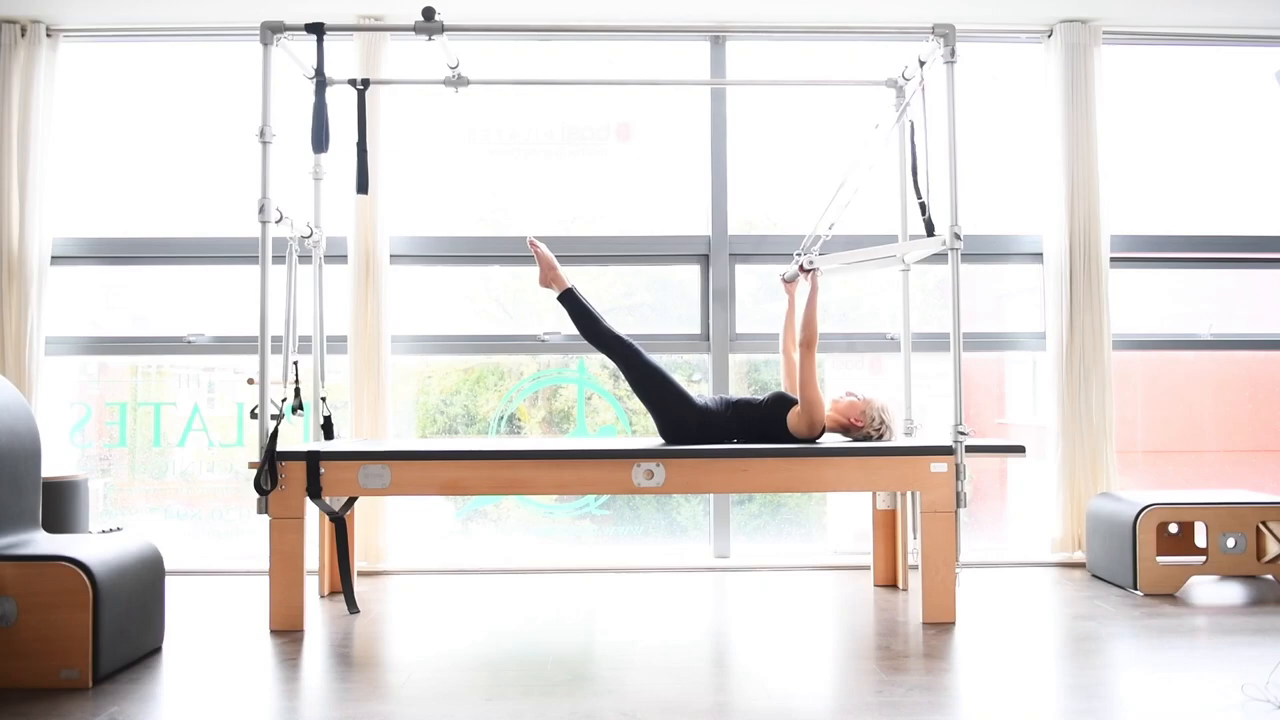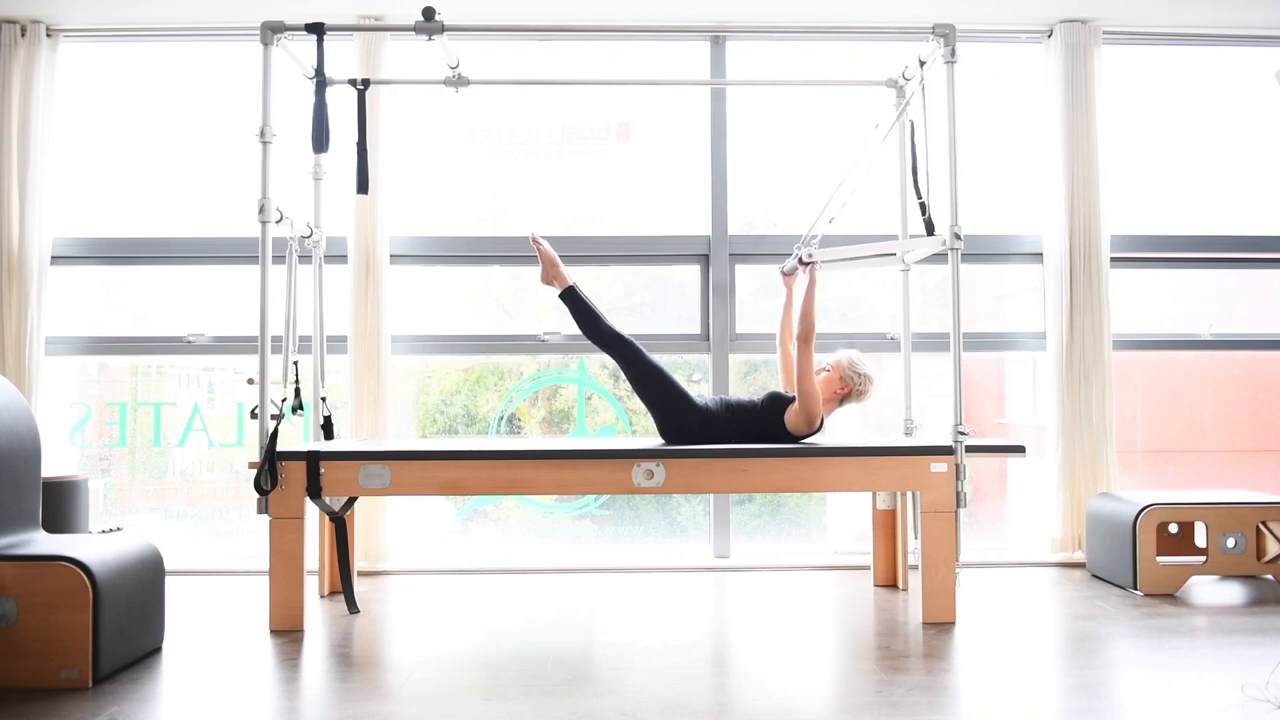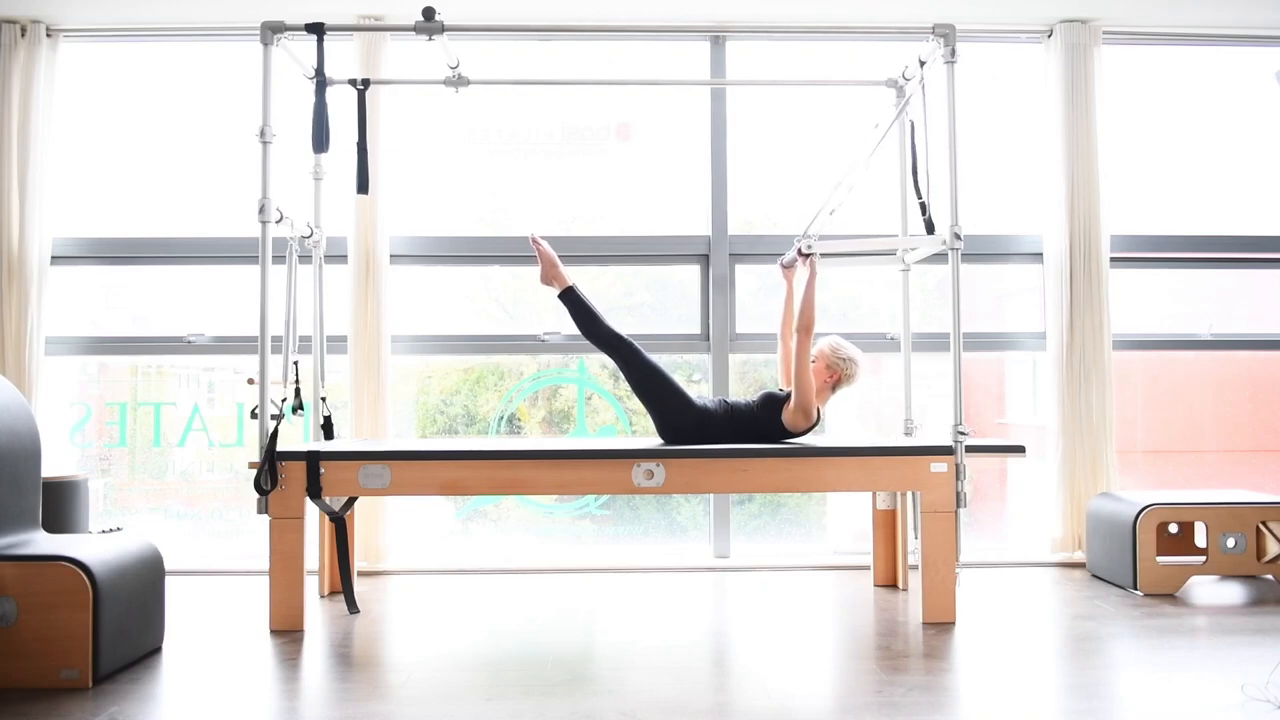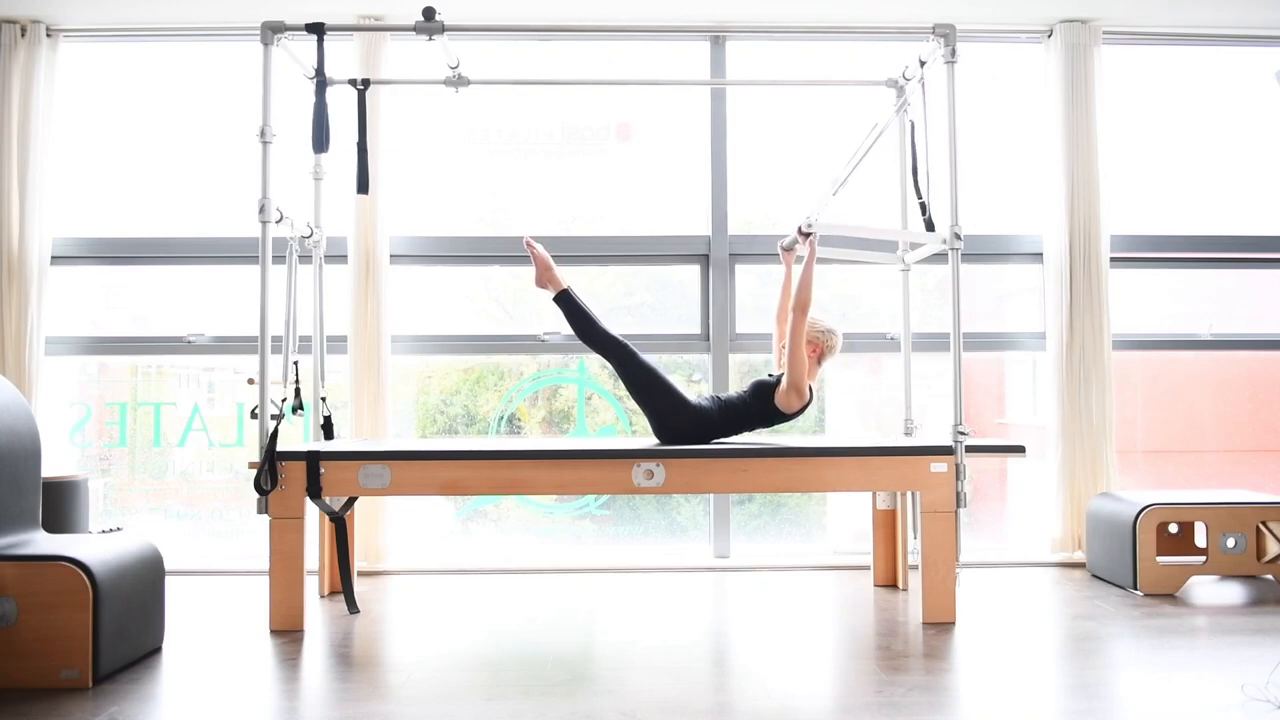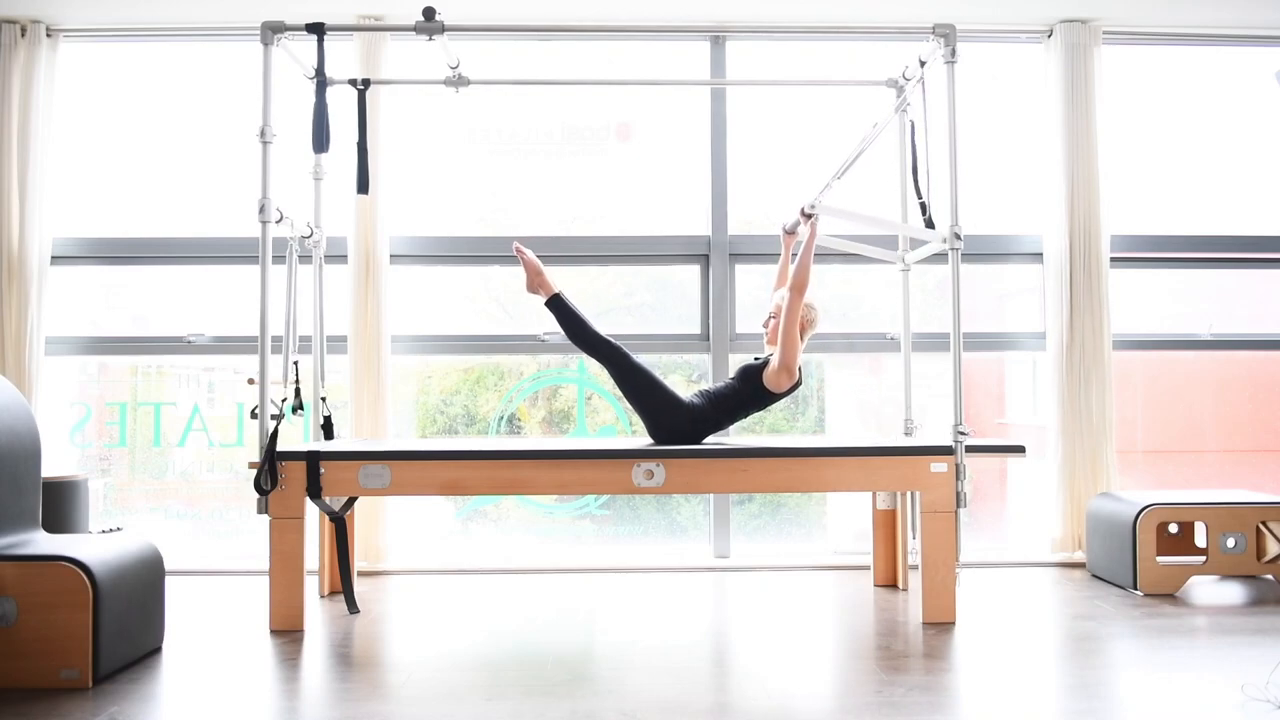
dt=1s
person 1, frame 1
left shoulder: (811, 423)
right shoulder: (807, 417)
left elbow: (806, 347)
right elbow: (789, 350)
left wrist: (814, 290)
right wrist: (791, 296)
left hip: (695, 424)
right hip: (698, 419)
left knee: (622, 347)
right knee: (621, 346)
left ankle: (560, 283)
person 1, frame 2
left shoulder: (808, 416)
right shoulder: (797, 408)
left elbow: (804, 341)
right elbow: (786, 344)
left wrist: (812, 283)
right wrist: (789, 290)
left hip: (694, 425)
right hip: (696, 421)
left knee: (623, 345)
left ankle: (561, 280)
person 1, frame 3
left shoulder: (804, 411)
right shoulder: (794, 400)
left elbow: (803, 334)
right elbow: (787, 338)
left wrist: (811, 276)
right wrist: (789, 283)
left hip: (693, 425)
right hip: (695, 422)
left knee: (622, 346)
left ankle: (560, 280)
person 1, frame 4
left shoulder: (796, 391)
right shoulder: (785, 385)
left elbow: (799, 313)
right elbow: (782, 320)
left wrist: (810, 257)
right wrist: (788, 266)
left hip: (689, 424)
right hip: (691, 424)
left knee: (619, 350)
left ankle: (556, 283)
person 1, frame 5
left shoulder: (785, 369)
right shoulder: (774, 364)
left elbow: (795, 293)
right elbow: (781, 296)
left wrist: (810, 237)
right wrist: (786, 248)
left hip: (683, 423)
right hip: (683, 423)
left knee: (612, 353)
left ankle: (547, 288)
